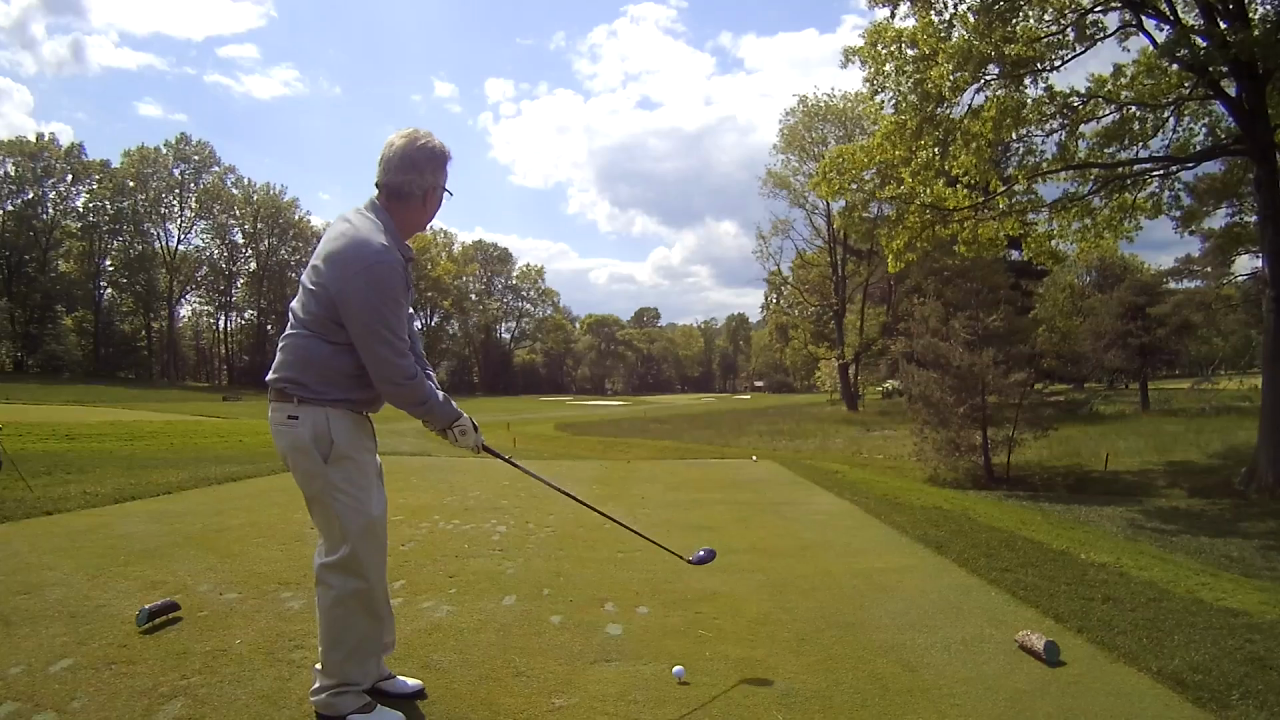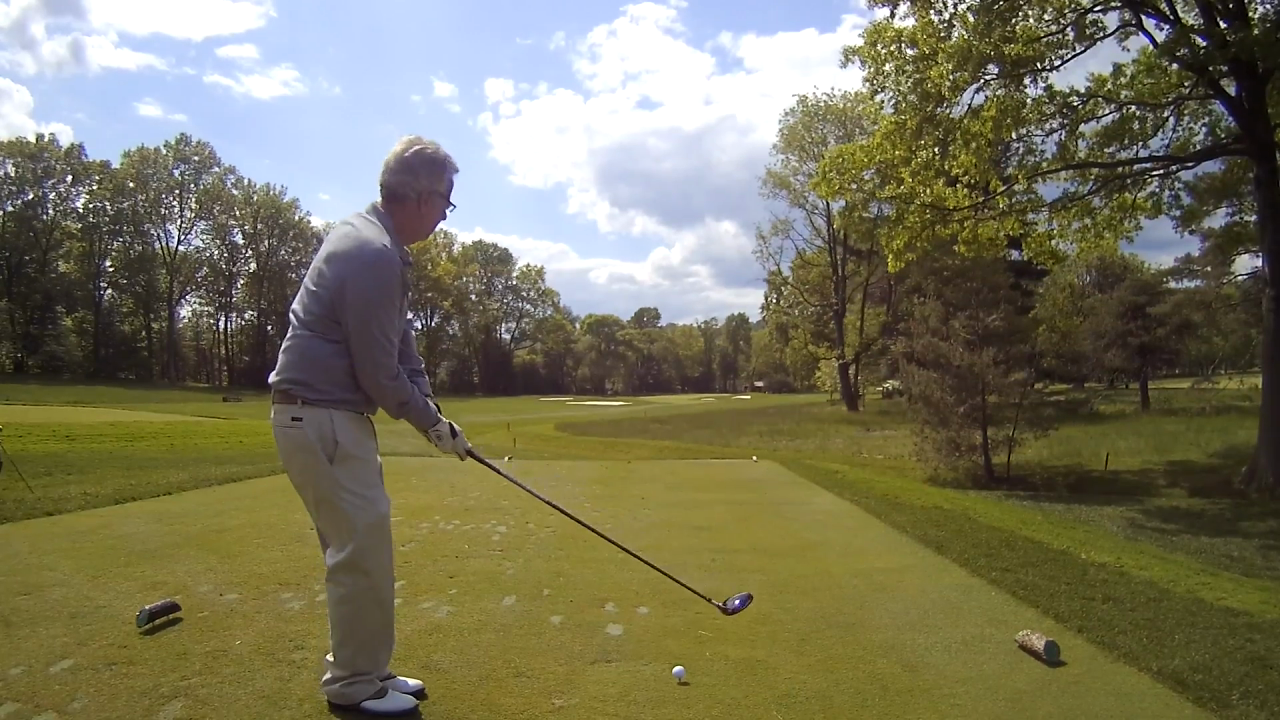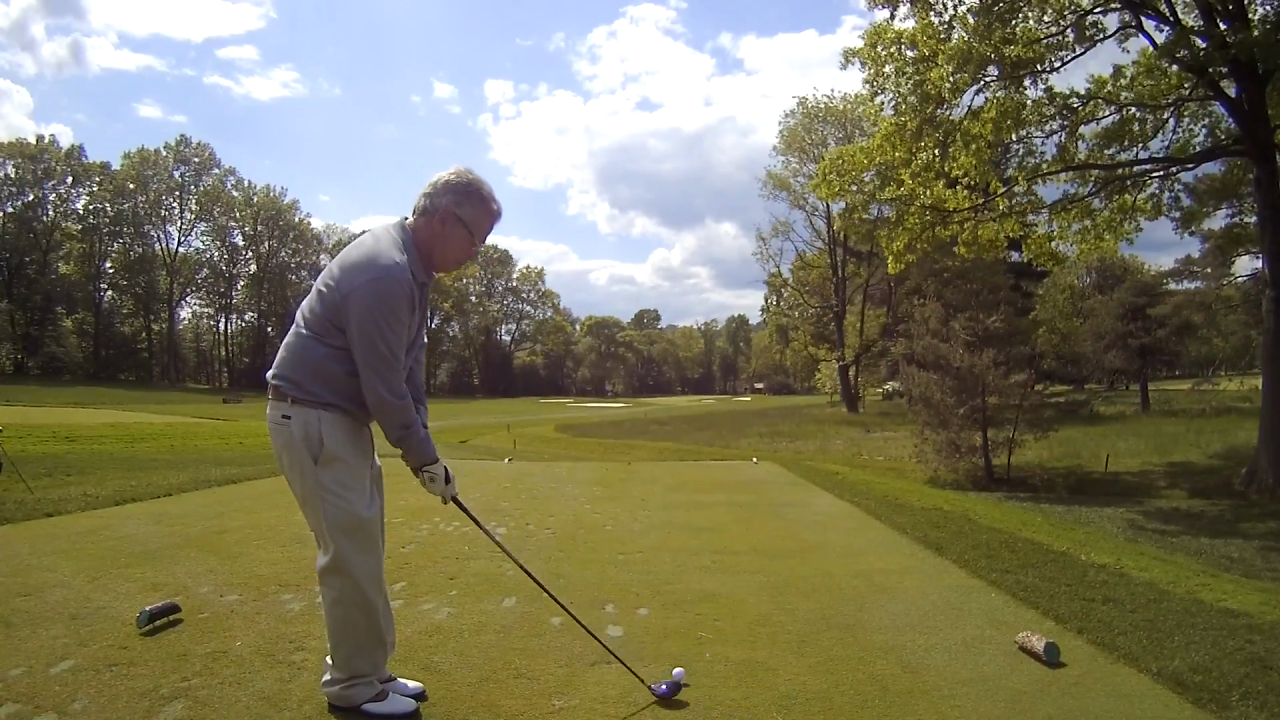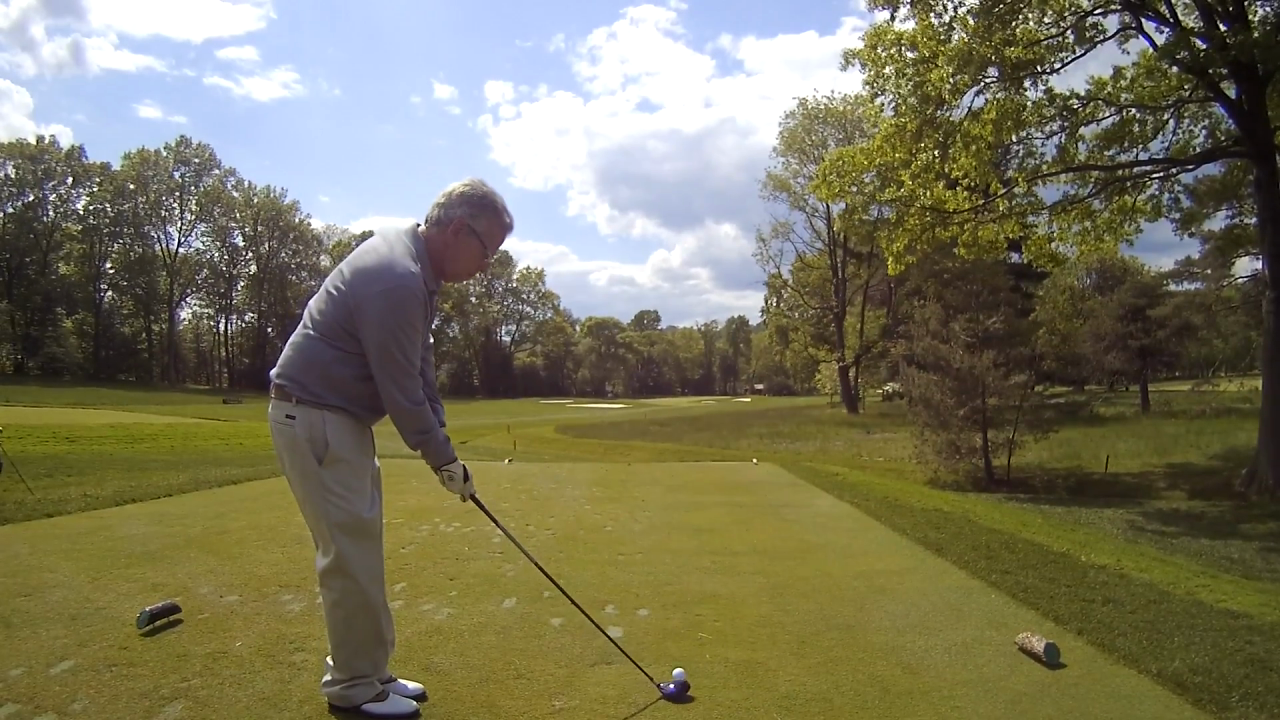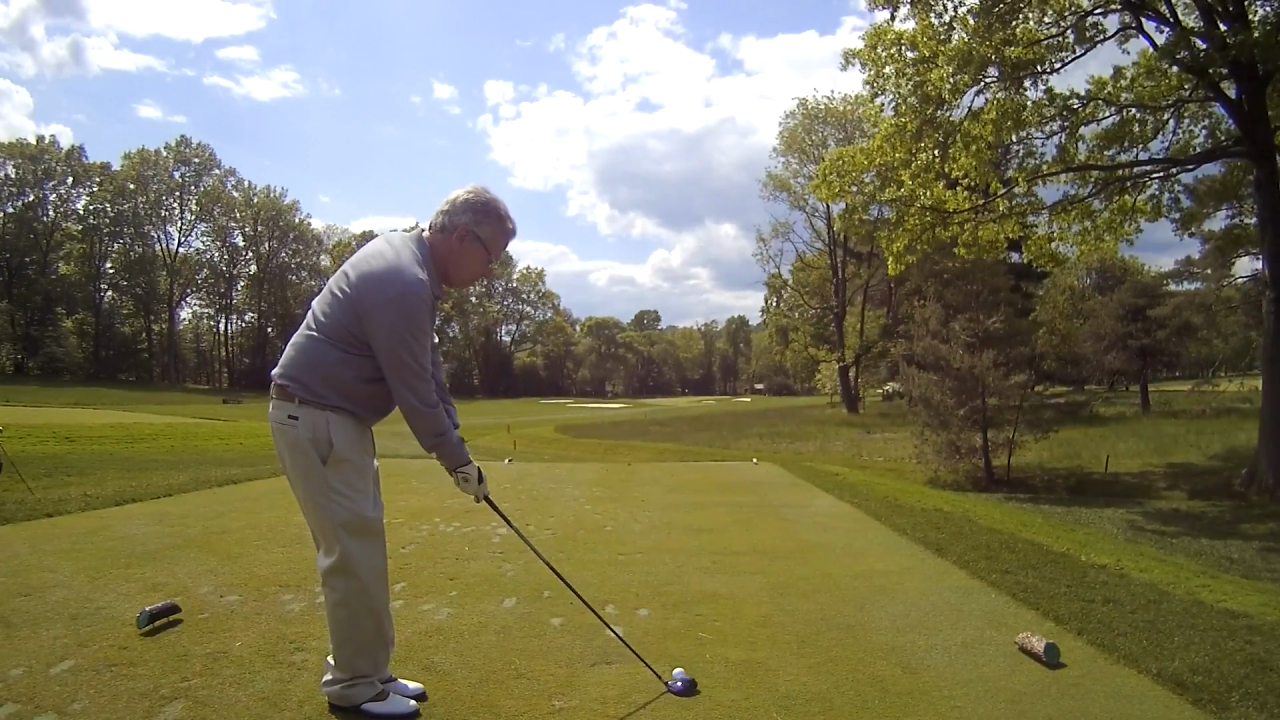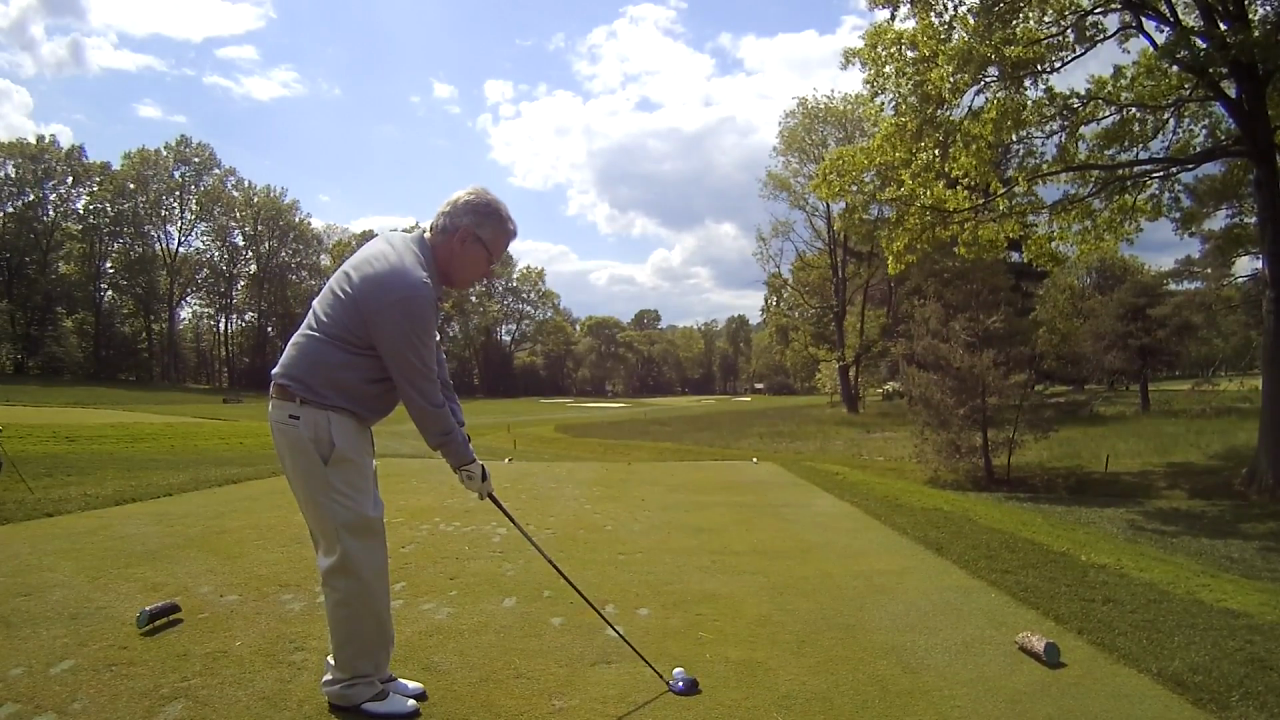
dt=0.5s
person 1, frame 1
left shoulder: (372, 235)
right shoulder: (372, 257)
left elbow: (403, 338)
right elbow: (394, 372)
left wrist: (442, 402)
right wrist: (447, 418)
left hip: (338, 413)
right hip: (319, 417)
left knee: (362, 544)
right knee: (352, 550)
left ankle: (366, 668)
person 1, frame 2
left shoulder: (376, 244)
right shoulder: (373, 257)
left elbow: (399, 343)
right elbow: (380, 373)
left wrist: (430, 406)
right wrist: (426, 421)
left hip: (335, 414)
right hip: (318, 417)
left knee: (362, 543)
right knee: (362, 546)
left ankle: (364, 667)
person 1, frame 3
left shoulder: (407, 263)
right shoulder: (384, 274)
left elbow: (409, 362)
right elbow: (384, 387)
left wrist: (422, 441)
right wrist: (423, 458)
left hip: (341, 415)
right hip: (312, 417)
left knee: (362, 545)
right knee: (350, 550)
left ankle: (365, 669)
person 1, frame 4
left shoulder: (412, 260)
right shoulder: (396, 281)
left elbow: (420, 366)
right elbow: (400, 390)
left wrist: (442, 444)
right wrist: (442, 458)
left hip: (338, 415)
right hip: (314, 416)
left knee: (361, 546)
right knee: (350, 551)
left ankle: (366, 670)
person 1, frame 5
left shoulder: (409, 255)
right shoulder: (404, 284)
left elbow: (428, 368)
right elbow: (414, 392)
left wrist: (456, 444)
right wrist: (457, 461)
left hip: (334, 414)
right hip: (315, 416)
left knee: (360, 544)
right knee: (353, 549)
left ankle: (365, 669)
person 1, frame 6
left shoulder: (404, 249)
right shoulder: (408, 288)
left elbow: (432, 366)
right elbow: (420, 392)
left wrist: (460, 438)
right wrist: (463, 459)
left hip: (330, 414)
right hip: (314, 416)
left knee: (360, 545)
right knee: (353, 549)
left ankle: (365, 669)
